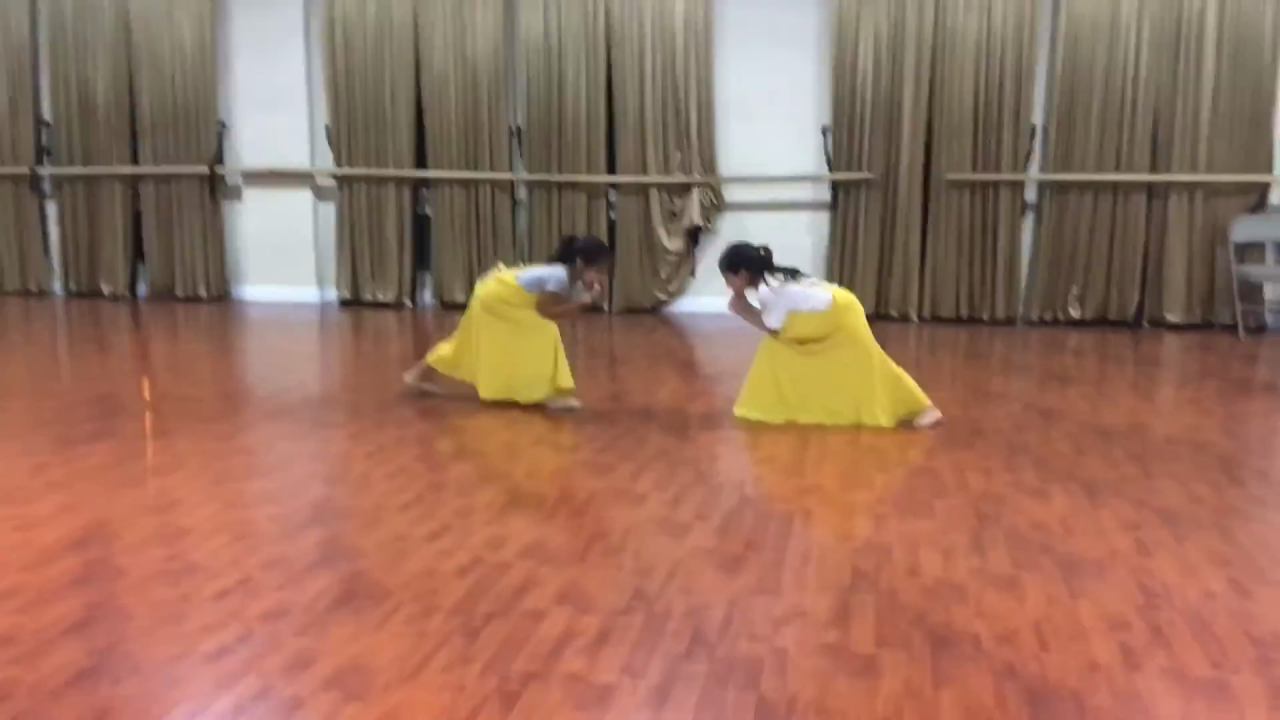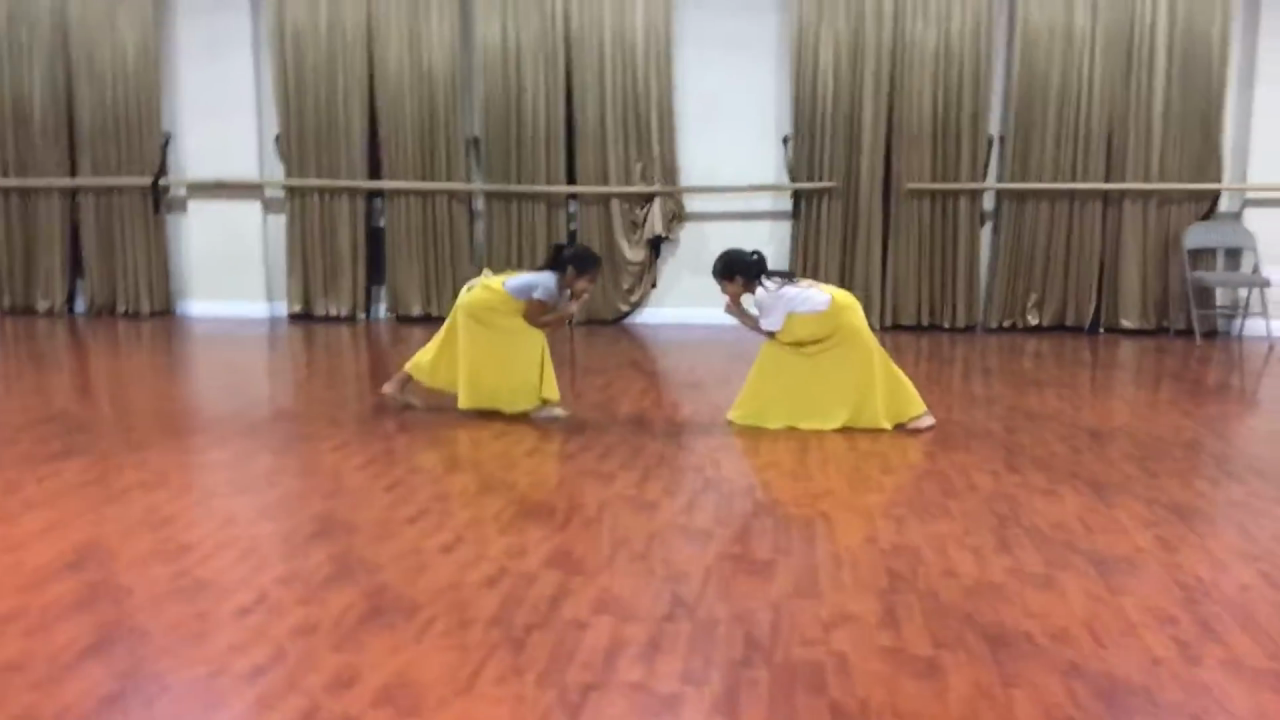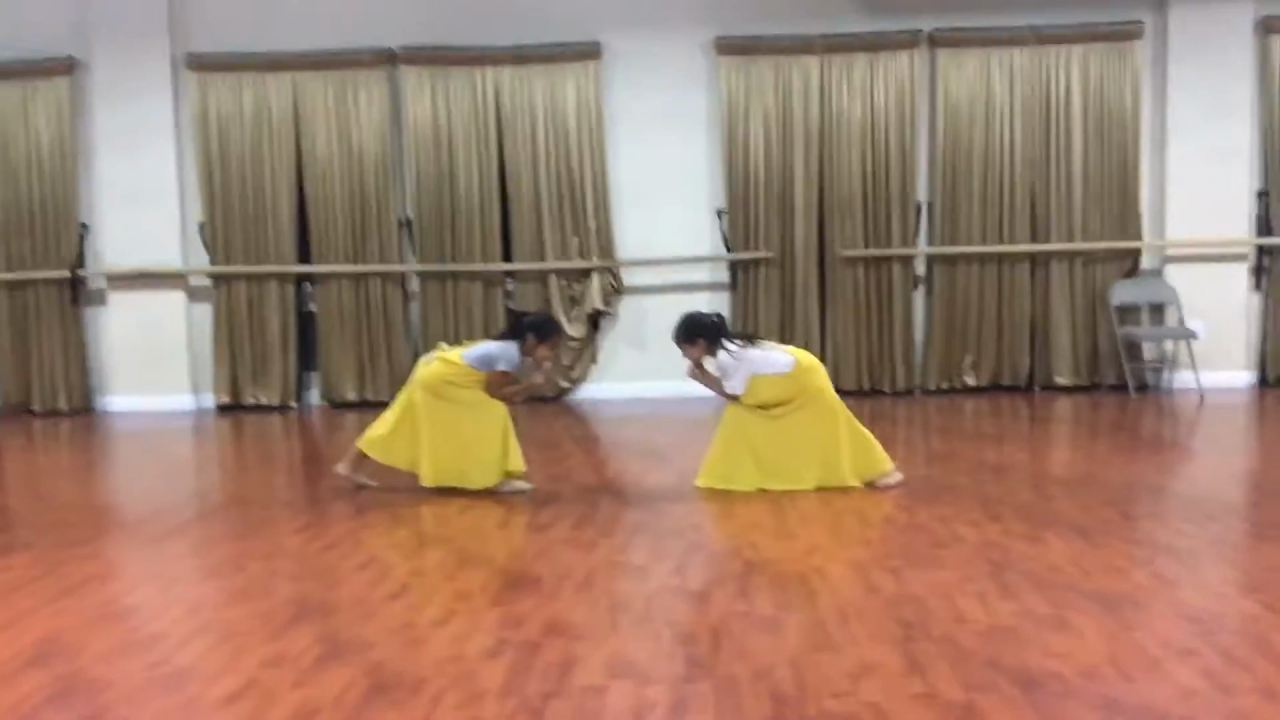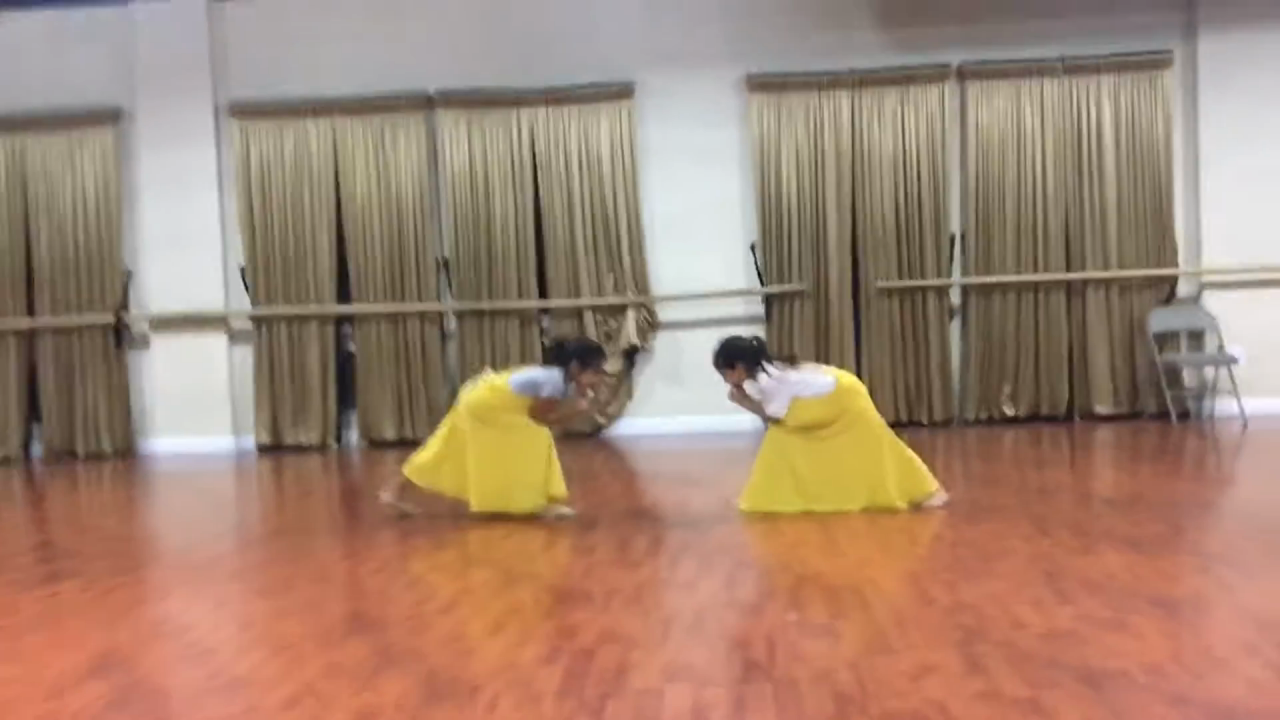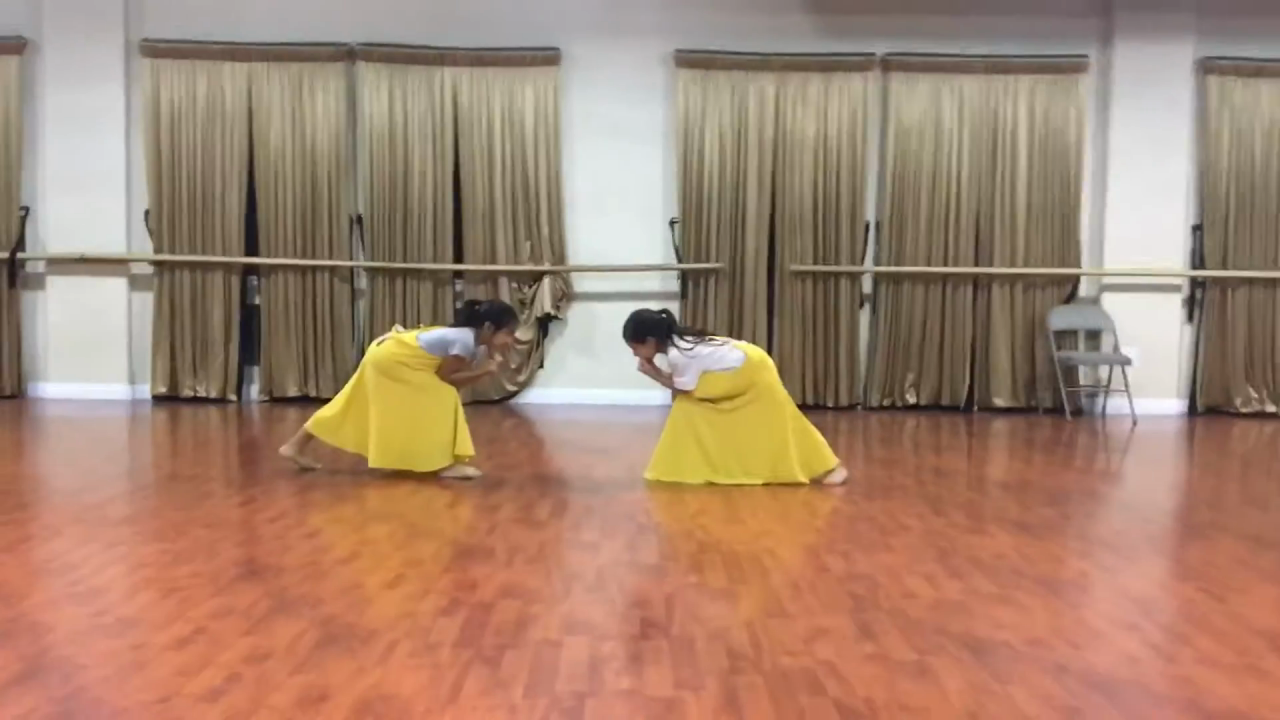
dt=0.4s
person 1, frame 1
left shoulder: (767, 291)
right shoulder: (771, 280)
left elbow: (774, 328)
right elbow: (775, 321)
left wrist: (742, 311)
right wrist: (745, 307)
left hip: (840, 314)
right hip: (825, 317)
left knee: (869, 364)
right knee: (776, 347)
left ankle: (922, 409)
person 1, frame 2
left shoulder: (765, 294)
right shoulder: (767, 284)
left elbow: (770, 332)
right elbow: (769, 325)
left wrist: (738, 313)
right wrist: (740, 311)
left hip: (839, 314)
right hip: (823, 319)
left knee: (868, 364)
right knee: (775, 351)
left ankle: (915, 413)
person 1, frame 3
left shoulder: (726, 357)
right shoulder: (726, 348)
left elbow: (734, 396)
right elbow: (732, 388)
left wrist: (701, 376)
right wrist: (703, 373)
left hip: (802, 374)
right hip: (786, 378)
left knee: (833, 424)
right knee: (739, 414)
left ankle: (883, 471)
right ankle: (738, 471)
person 1, frame 4
left shoulder: (767, 380)
right shoulder: (766, 371)
left elbow: (775, 418)
right elbow: (772, 410)
left wrist: (742, 400)
right wrist: (744, 397)
left hip: (843, 395)
right hip: (826, 401)
left knee: (876, 446)
right knee: (780, 435)
left ankle: (929, 491)
person 1, frame 5
left shoulder: (677, 354)
right shoulder: (675, 342)
left elbow: (684, 389)
right elbow: (681, 381)
left wrist: (651, 371)
right wrist: (653, 369)
left hip: (752, 369)
right hip: (735, 372)
left knee: (781, 419)
right knee: (686, 407)
left ankle: (830, 468)
right ankle: (686, 465)
person 2, frame 1
left shoulder: (572, 280)
right shoulder: (559, 277)
left elbow: (560, 308)
right elbow: (545, 312)
left wrist: (585, 300)
right wrist: (581, 302)
left hip: (493, 294)
right hip: (497, 297)
left knee: (466, 342)
right knee: (543, 334)
left ankle: (419, 373)
right ankle: (549, 393)
person 2, frame 2
left shoulder: (558, 286)
right shoulder: (548, 285)
left elbow: (549, 320)
right elbow: (532, 320)
left wrist: (568, 310)
right wrist: (567, 313)
left hip: (477, 300)
right hip: (482, 304)
left knee: (447, 350)
right knee: (531, 343)
left ankle: (397, 385)
right ankle: (536, 404)
person 2, frame 3
left shoulder: (516, 352)
right shoulder: (510, 355)
left elbow: (511, 394)
right elbow: (494, 393)
left wrist: (531, 383)
right wrist: (531, 384)
left hip: (434, 374)
right hip: (440, 378)
left knee: (399, 425)
right knee: (492, 415)
left ankle: (351, 464)
right ankle: (497, 478)
person 2, frame 4
left shoulder: (564, 381)
right shoulder: (554, 380)
left elbow: (549, 415)
right elbow: (538, 418)
left wrist: (576, 404)
right wrist: (574, 409)
left hip: (480, 400)
right hip: (485, 404)
left knee: (443, 451)
right knee: (536, 440)
left ankle: (394, 491)
right ankle: (542, 503)
person 2, frame 5
left shoulder: (477, 345)
right shoulder: (465, 341)
left elbow: (458, 376)
right elbow: (445, 378)
left wrist: (486, 368)
right wrist: (484, 371)
left hip: (387, 355)
right hip: (391, 358)
left knee: (350, 409)
right knee: (443, 399)
left ankle: (296, 446)
right ankle: (446, 463)
